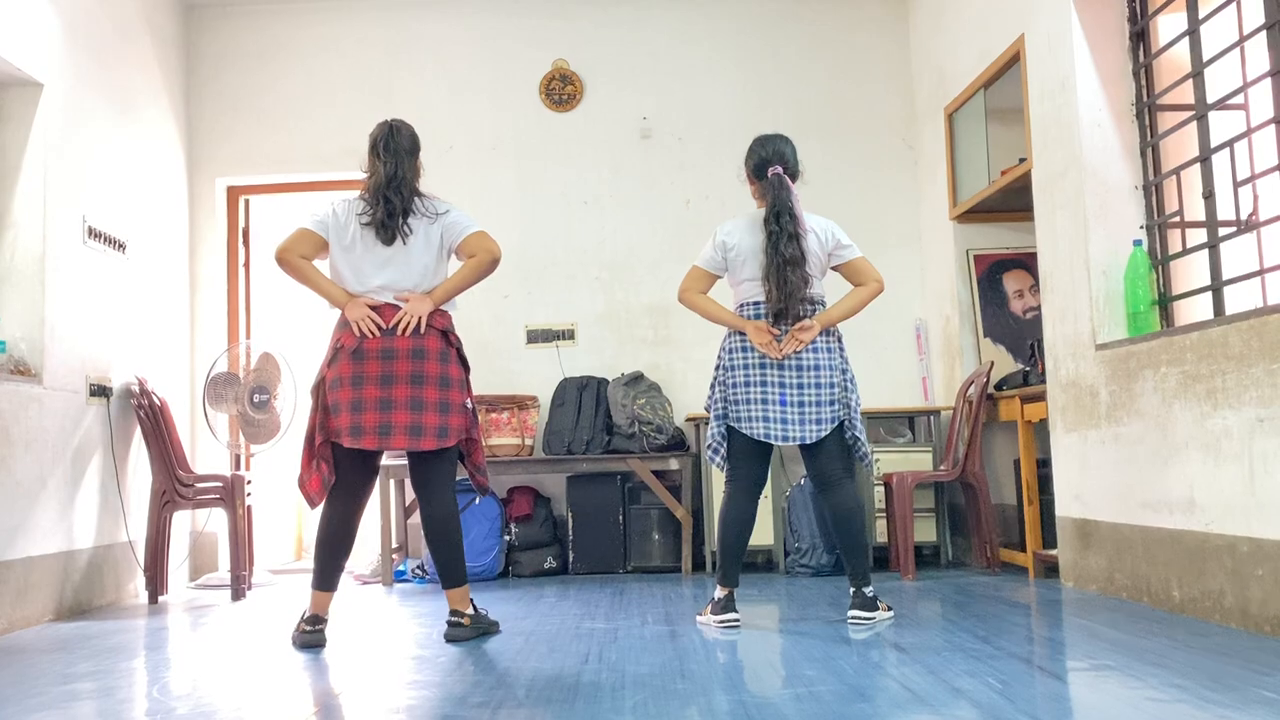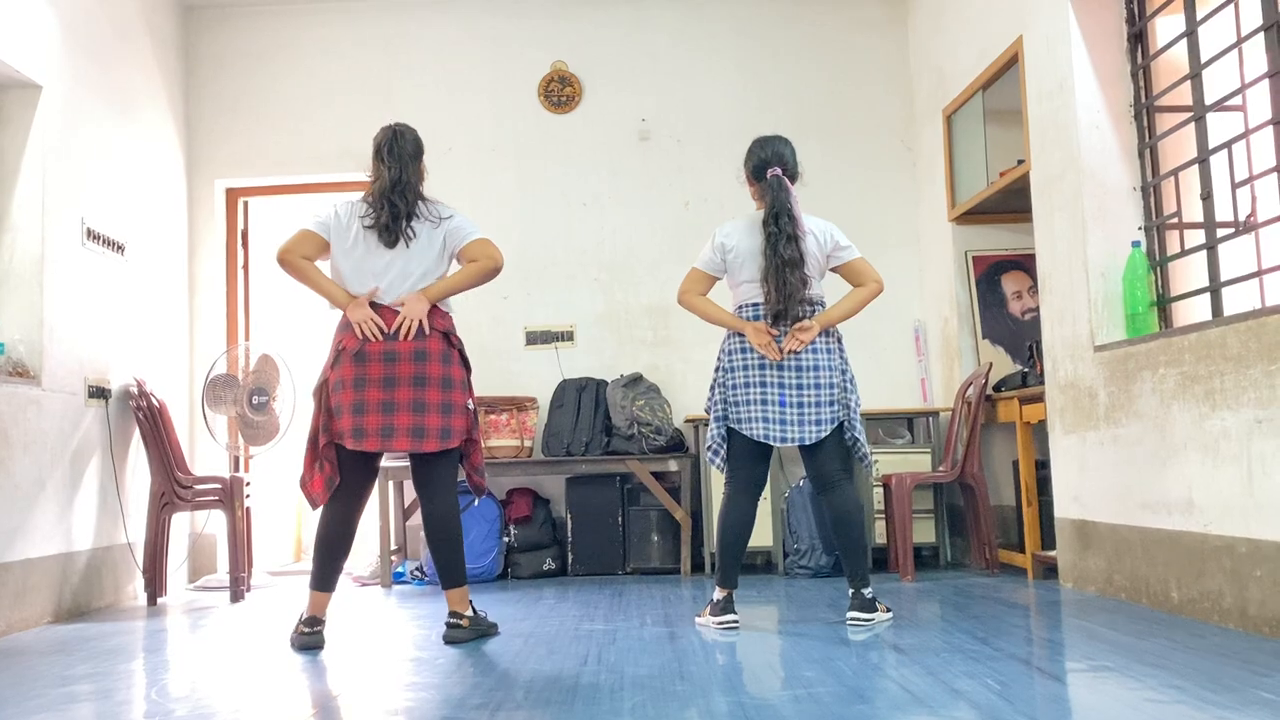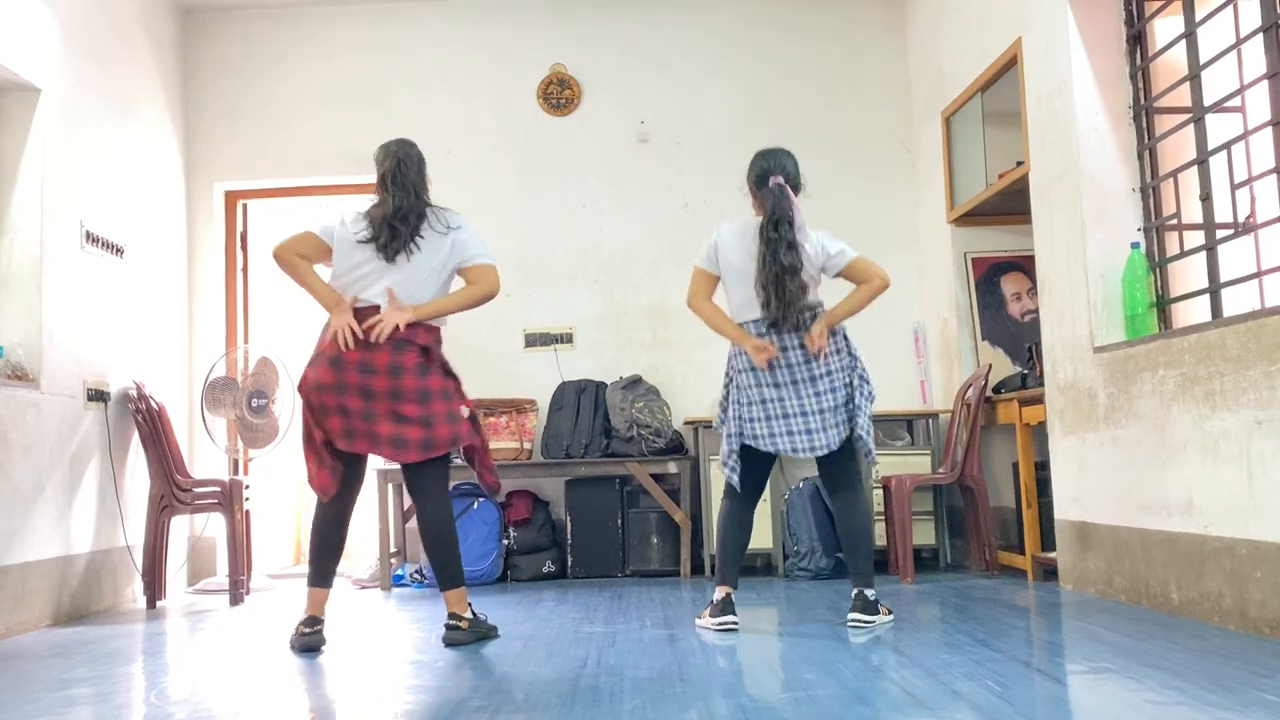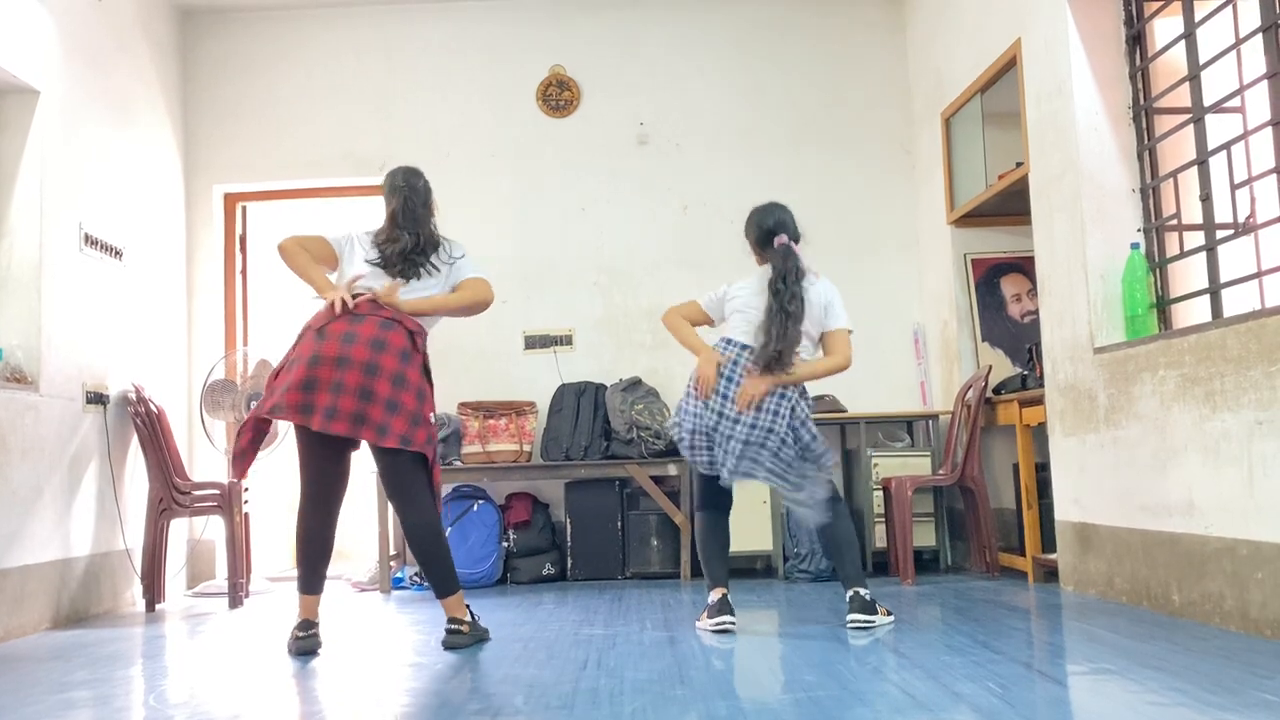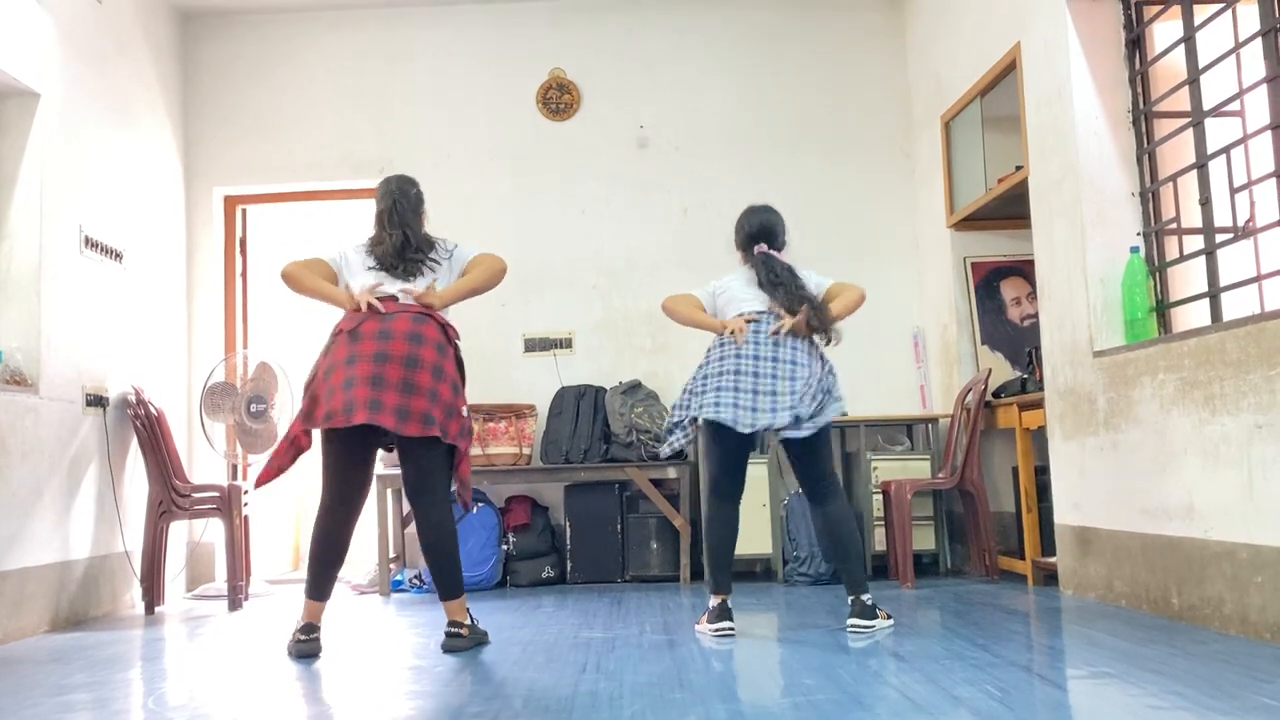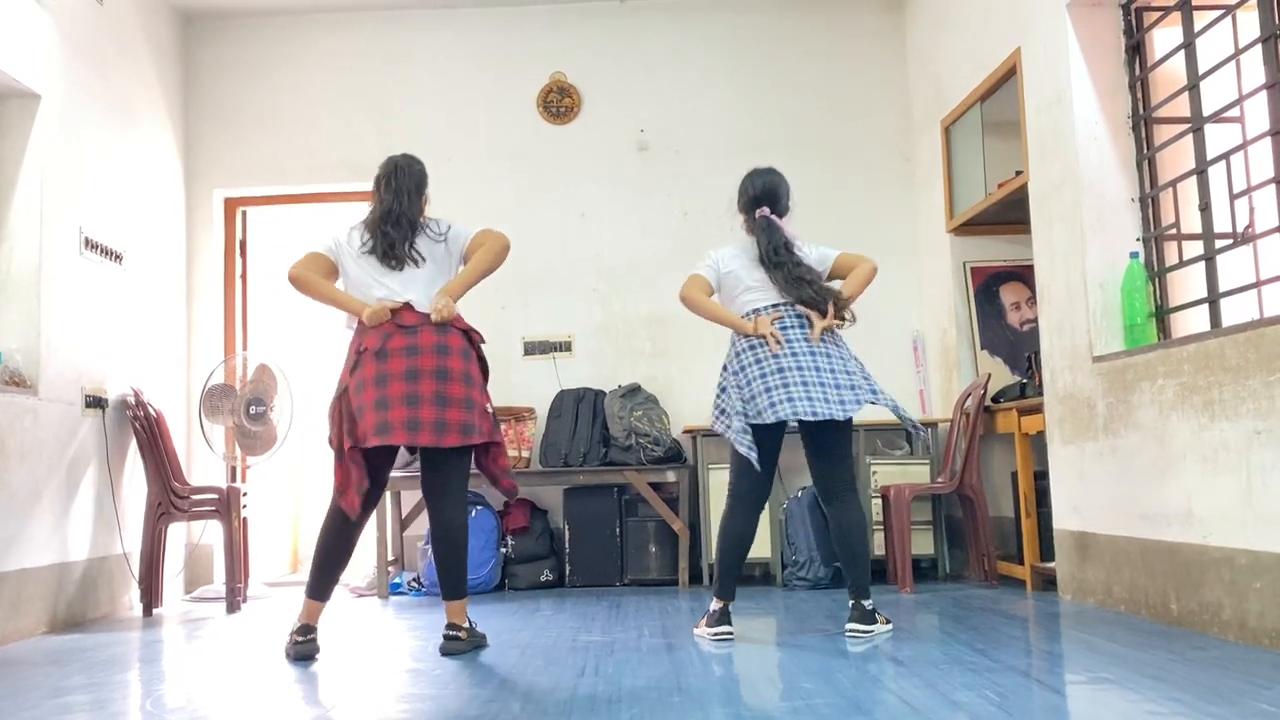
dt=0.3s
person 1, frame 1
left shoulder: (341, 215)
right shoulder: (440, 215)
left elbow: (287, 254)
right elbow: (488, 253)
left wrist: (343, 300)
right wrist: (433, 299)
left hip: (359, 355)
right hip: (425, 354)
left knee: (345, 490)
right knee: (436, 489)
left ankle: (315, 616)
right ankle: (461, 611)
person 1, frame 2
left shoulder: (344, 216)
right shoulder: (443, 219)
left elbow: (289, 255)
right elbow: (491, 261)
left wrist: (346, 300)
right wrist: (428, 295)
left hip: (362, 356)
right hip: (427, 356)
left knee: (345, 491)
right knee: (437, 490)
left ankle: (312, 619)
right ankle: (460, 614)
person 1, frame 3
left shoulder: (352, 224)
right shoulder: (451, 229)
left elbow: (286, 252)
right elbow: (486, 286)
left wrist: (332, 303)
right wrist: (414, 314)
left hip: (344, 364)
right hip: (409, 366)
left knee: (336, 492)
right knee: (431, 493)
left ankle: (311, 619)
right ankle: (460, 614)
person 1, frame 4
left shoulder: (357, 244)
right shoulder: (452, 256)
left elbow: (290, 246)
right elbow: (481, 297)
left wrist: (329, 290)
right wrist: (407, 305)
left hip: (328, 346)
right hip: (391, 354)
left knee: (319, 496)
right knee: (412, 496)
left ankle: (306, 623)
right ankle: (459, 618)
person 1, frame 5
left shoulder: (352, 257)
right shoulder: (444, 253)
left elbow: (292, 271)
right elbow: (495, 266)
left wrist: (346, 299)
right wrist: (440, 299)
left hip: (355, 350)
right hip: (421, 349)
left knee: (340, 498)
right knee: (430, 496)
left ankle: (308, 626)
right ankle: (458, 621)
person 1, frame 6
left shoulder: (350, 242)
right shoulder: (444, 236)
left elbow: (298, 273)
right elbow: (497, 243)
left wrist: (359, 308)
right wrist: (450, 295)
left hip: (378, 362)
right hip: (441, 358)
left knee: (354, 498)
right knee: (447, 498)
left ankle: (305, 627)
right ankle: (458, 624)
person 2, frame 1
left shoulder: (731, 233)
right shoulder: (822, 230)
left elbow: (689, 293)
right elbow: (872, 283)
left wrist: (746, 326)
right wrist: (818, 324)
left hip: (750, 362)
right hip: (815, 360)
left knee: (743, 484)
right knee: (836, 479)
left ankle: (724, 596)
right ankle: (863, 593)
person 2, frame 2
left shoulder: (729, 234)
right shoulder: (821, 231)
left elbow: (688, 294)
right elbow: (872, 283)
left wrist: (745, 327)
right wrist: (818, 324)
left hip: (749, 365)
right hip: (815, 363)
left knee: (742, 486)
right knee: (836, 482)
left ankle: (723, 599)
right ankle: (862, 596)
person 2, frame 3
left shoulder: (726, 237)
right shoulder: (815, 241)
left elbow: (698, 300)
right elbow: (878, 279)
left wrist: (742, 338)
right wrist: (827, 324)
left hip: (753, 373)
right hip: (815, 367)
left knee: (740, 491)
right knee: (846, 484)
left ankle: (722, 599)
right ankle: (864, 596)
person 2, frame 4
left shoulder: (737, 287)
right shoulder: (820, 289)
left elbow: (673, 317)
right elbow: (840, 358)
left wrist: (704, 357)
right wrist: (775, 379)
left hip: (716, 400)
right hip: (773, 408)
left knee: (710, 506)
right knee: (826, 501)
left ankle: (718, 601)
right ankle: (859, 598)
person 2, frame 5
left shoulder: (723, 285)
right shoulder: (802, 279)
left elbow: (672, 305)
right elbow: (854, 293)
left wrist: (721, 325)
right wrist: (815, 321)
left hip: (732, 368)
right hip: (796, 365)
left knee: (723, 495)
right knee: (825, 491)
left ankle: (719, 606)
right ankle: (861, 603)
person 2, frame 6
left shoulder: (723, 258)
right shoulder: (803, 253)
left elbow: (690, 293)
right elbow: (865, 266)
left wrist: (744, 325)
right wrist: (833, 310)
left hip: (759, 363)
right hip: (820, 362)
left knee: (746, 496)
right knee: (839, 491)
left ankle: (720, 610)
right ankle: (861, 607)
